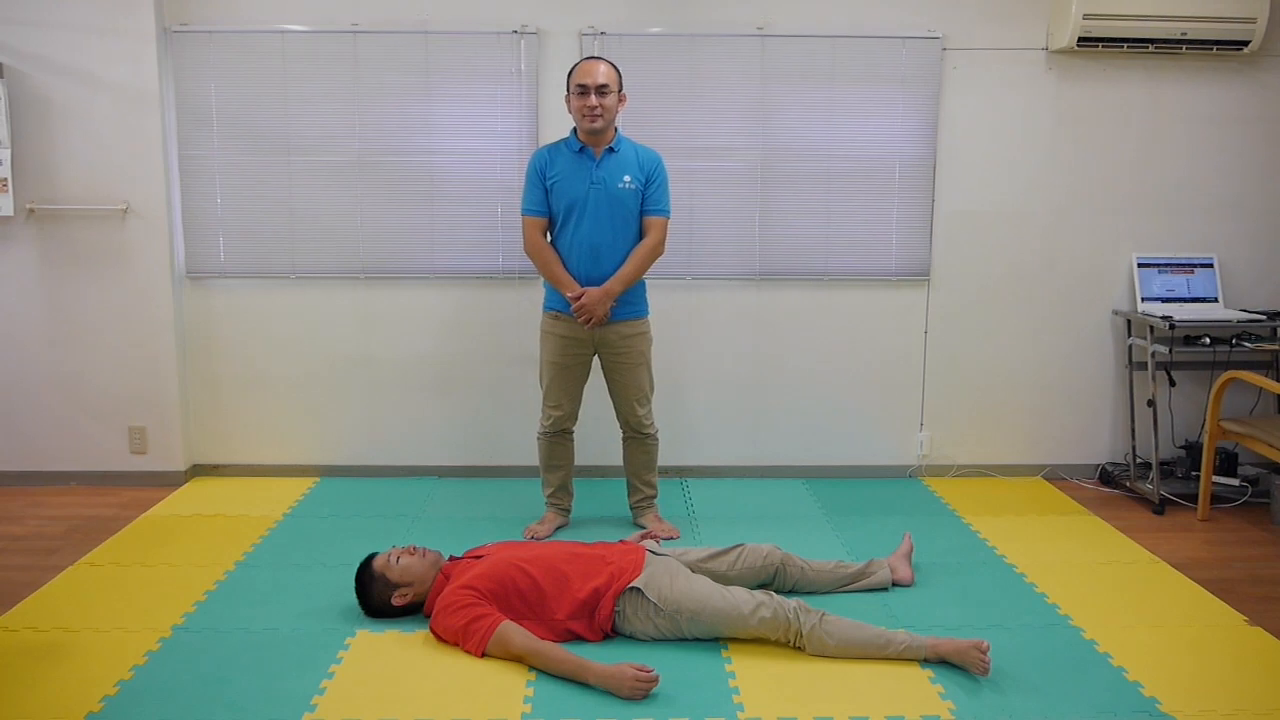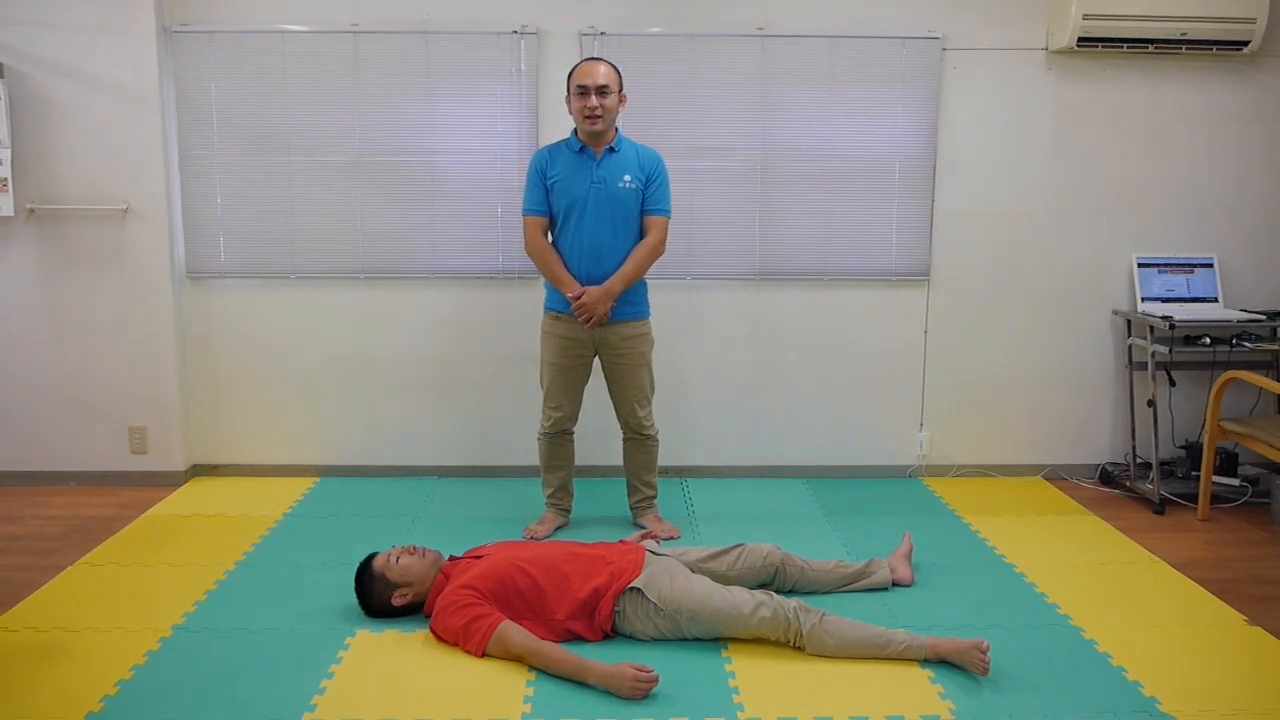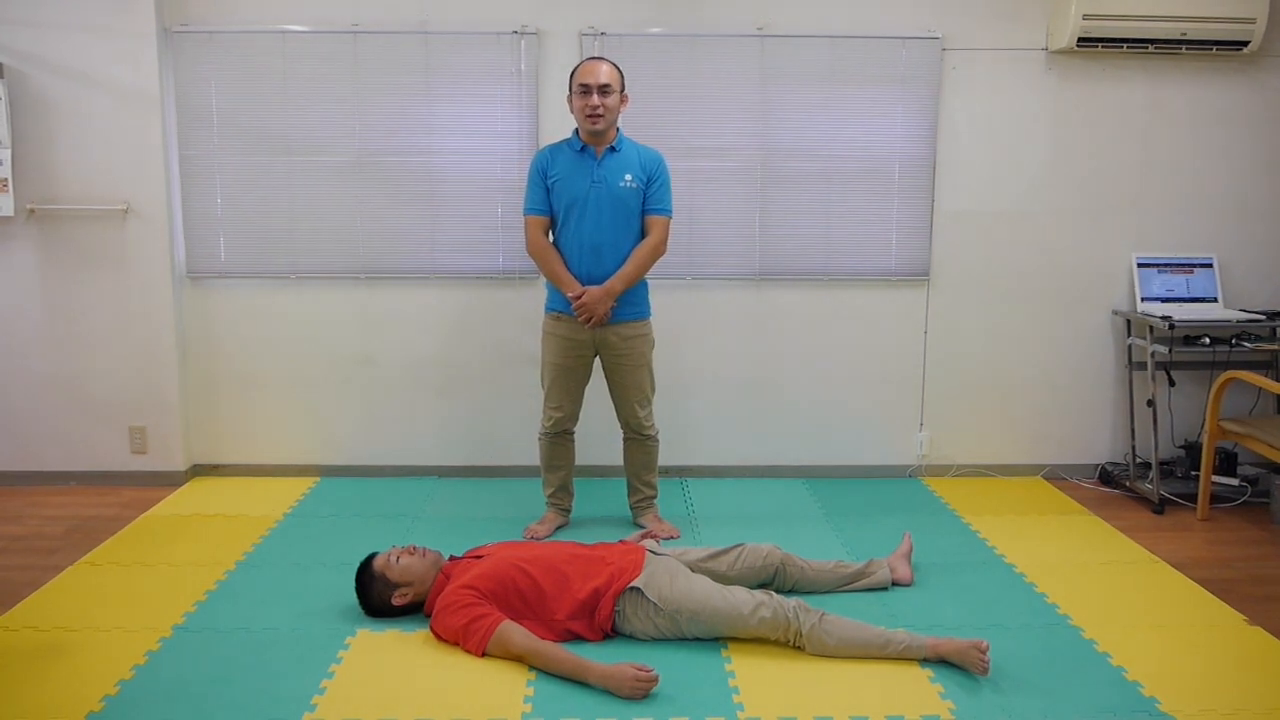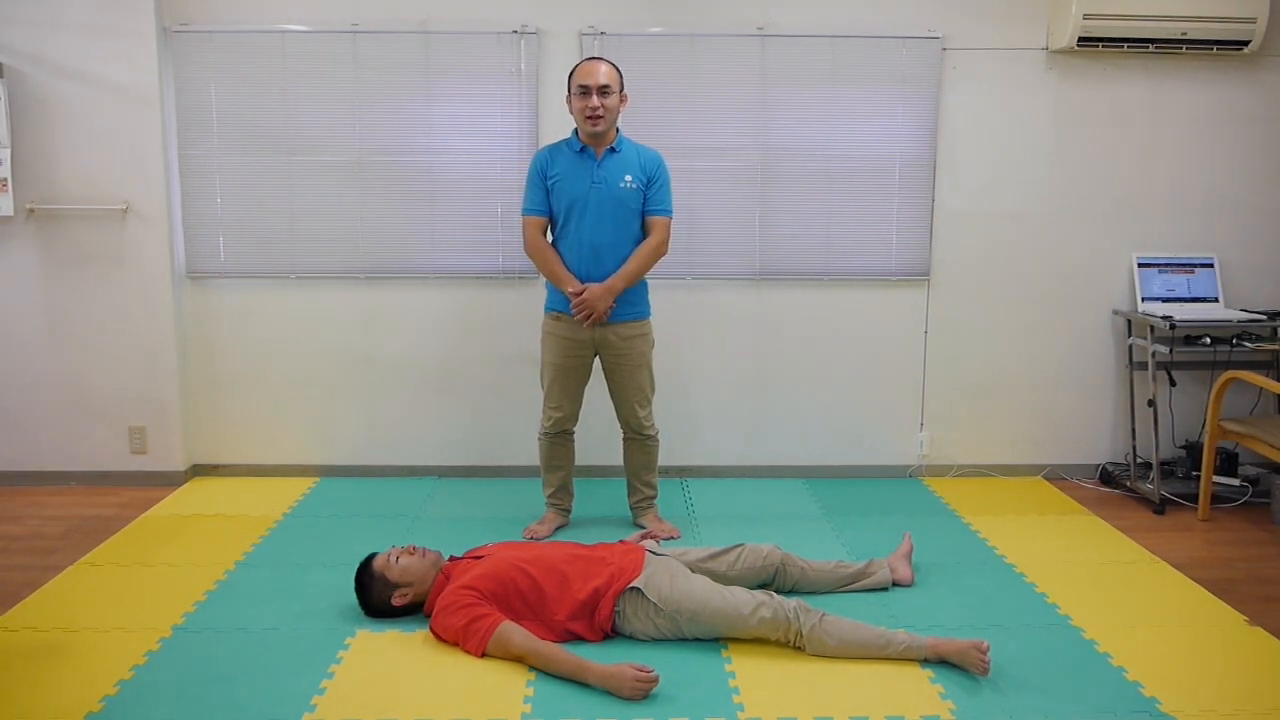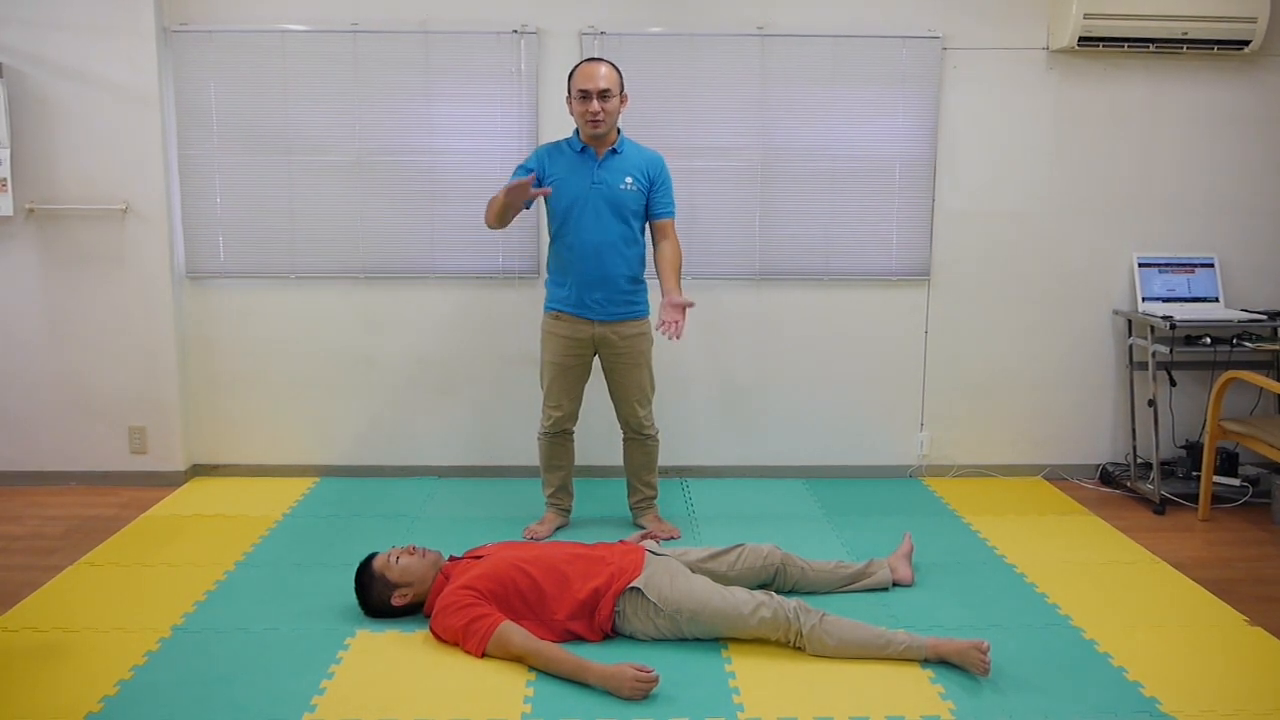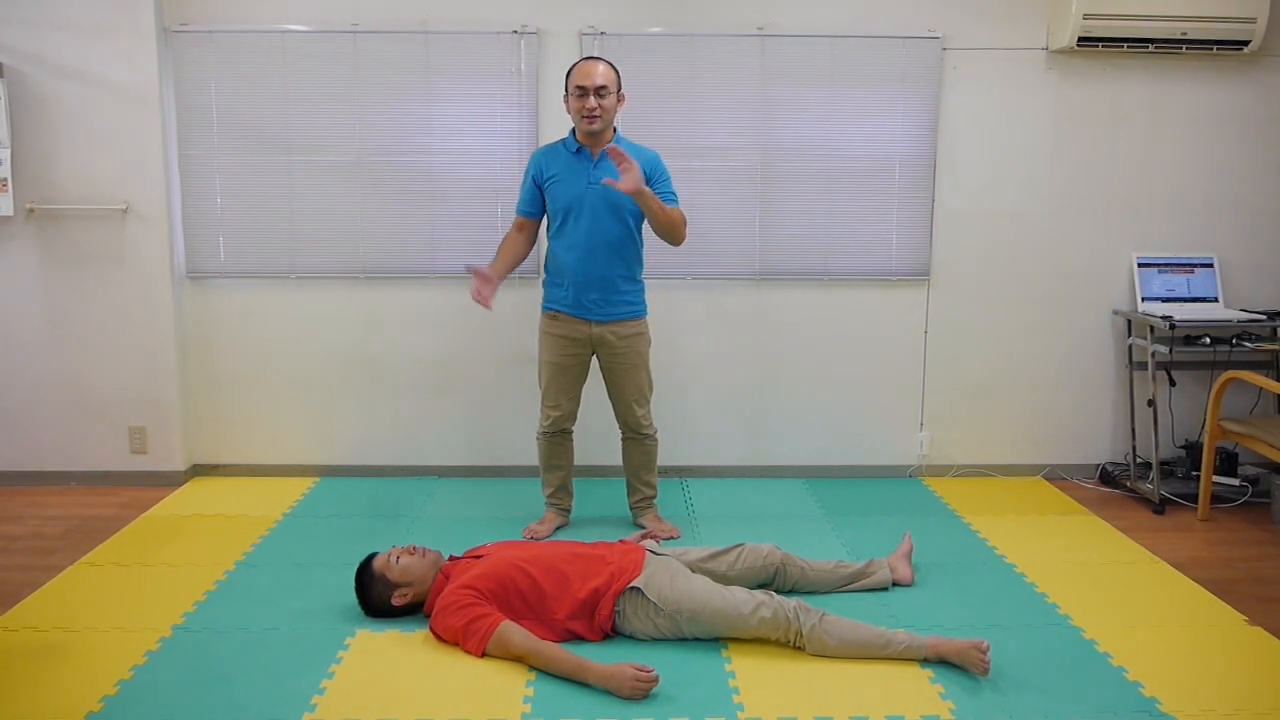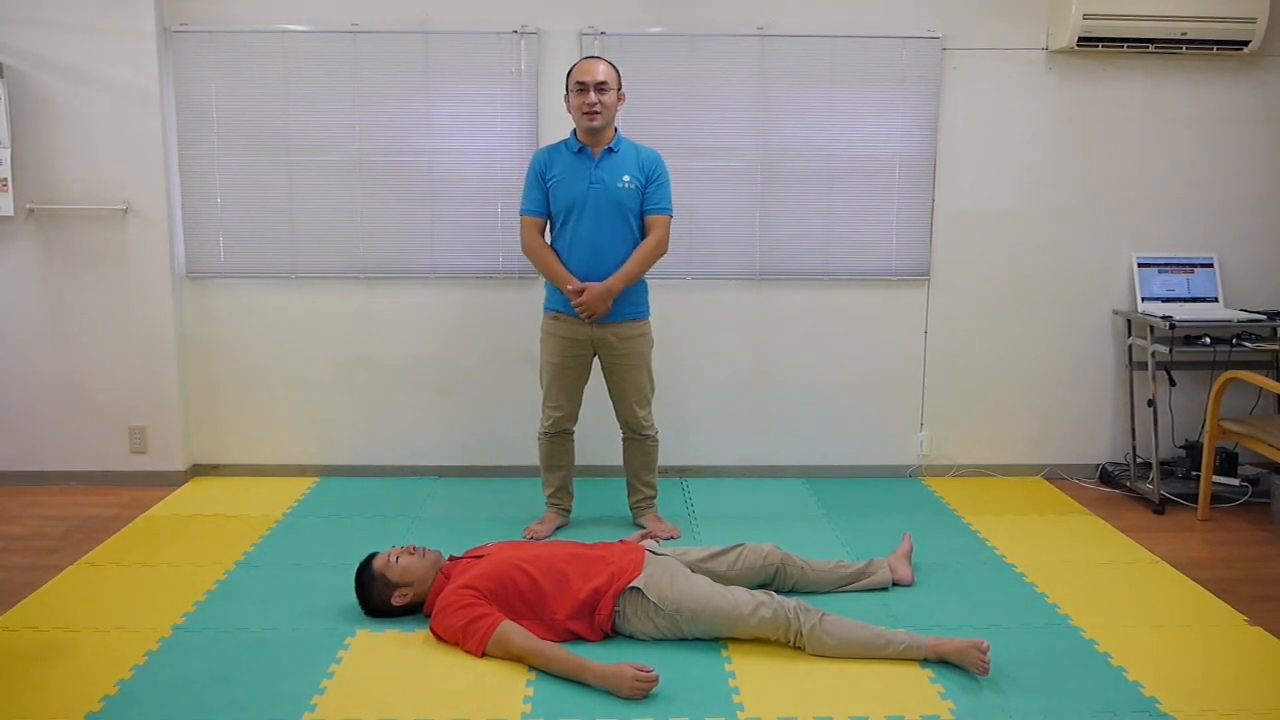
dt=0.7s
person 1, frame 1
left shoulder: (471, 560)
right shoulder: (453, 610)
right elbow: (524, 647)
left wrist: (621, 544)
right wrist: (601, 674)
left hip: (636, 560)
right hip: (632, 598)
left knee: (769, 560)
right knee: (784, 617)
left ankle: (887, 569)
right ankle: (935, 646)
person 1, frame 2
left shoulder: (471, 561)
right shoulder: (453, 609)
right elbow: (525, 647)
left wrist: (618, 545)
right wrist: (601, 676)
left hip: (636, 561)
right hip: (633, 599)
left knee: (768, 560)
right knee: (784, 617)
left ankle: (886, 570)
right ankle: (935, 647)
person 1, frame 3
left shoulder: (471, 559)
right shoulder: (453, 610)
right elbow: (523, 647)
left wrist: (617, 544)
right wrist: (601, 675)
left hip: (635, 560)
right hip: (633, 598)
left knee: (769, 560)
right knee: (784, 618)
left ankle: (886, 569)
right ankle: (934, 647)
person 1, frame 4
left shoulder: (469, 562)
right shoulder: (453, 609)
right elbow: (524, 646)
left wrist: (619, 545)
right wrist: (601, 676)
left hip: (636, 560)
right hip: (633, 600)
left knee: (768, 559)
right knee: (785, 617)
left ankle: (886, 570)
right ankle: (935, 646)
person 1, frame 5
left shoulder: (469, 560)
right shoulder: (453, 610)
right elbow: (523, 646)
left wrist: (621, 543)
right wrist: (601, 675)
left hip: (636, 560)
right hip: (633, 599)
left knee: (770, 560)
right knee: (785, 617)
left ankle: (887, 569)
right ankle: (934, 646)
person 1, frame 6
left shoulder: (469, 561)
right shoulder: (453, 609)
right elbow: (524, 646)
left wrist: (620, 544)
right wrist: (602, 676)
left hip: (637, 560)
right hip: (632, 600)
left knee: (767, 560)
right knee: (785, 618)
left ankle: (885, 570)
right ankle: (935, 647)
person 1, frame 7
left shoulder: (470, 559)
right shoulder: (453, 610)
right elbow: (523, 646)
left wrist: (621, 543)
right wrist: (601, 675)
left hip: (637, 559)
right hip: (633, 601)
left knee: (768, 560)
right knee: (785, 618)
left ankle: (886, 569)
right ankle: (935, 647)
person 2, frame 1
left shoulder: (647, 163)
right shoulder: (545, 161)
left elbow: (654, 240)
right elbow: (534, 239)
left wrist: (605, 294)
right wrist: (575, 295)
left hip: (628, 317)
right hip: (562, 317)
left knee: (638, 422)
right knee: (555, 421)
left ankle: (645, 507)
right ankle: (556, 507)
person 2, frame 2
left shoulder: (648, 163)
right shoulder: (546, 162)
left elbow: (655, 239)
right elbow: (535, 240)
left wrist: (606, 293)
right wrist: (576, 295)
left hip: (629, 317)
right hip: (562, 317)
left knee: (639, 423)
right knee: (556, 422)
left ankle: (645, 508)
right ankle: (556, 507)
person 2, frame 3
left shoulder: (649, 163)
right shoulder: (547, 162)
left elbow: (656, 239)
right elbow: (536, 239)
left wrist: (606, 293)
right wrist: (577, 294)
left hip: (630, 318)
right hip: (563, 317)
left knee: (639, 423)
right knee: (557, 423)
left ankle: (645, 508)
right ankle: (557, 507)
person 2, frame 4
left shoulder: (648, 163)
right shoulder: (547, 162)
left elbow: (658, 239)
right elbow: (534, 238)
left wrist: (607, 290)
right wrist: (575, 291)
left hip: (629, 317)
right hip: (563, 316)
left knee: (639, 423)
right knee: (556, 422)
left ankle: (645, 507)
right ankle: (557, 508)
person 2, frame 5
left shoulder: (650, 164)
right shoulder: (546, 159)
left elbow: (665, 236)
right elbow: (493, 220)
left wrist: (671, 293)
right wrist: (510, 196)
left hip: (629, 318)
right hip: (564, 316)
left knee: (639, 424)
right knee: (556, 422)
left ankle: (646, 508)
right ankle: (556, 508)
person 2, frame 6
left shoulder: (645, 162)
right shoulder: (544, 162)
left elbow: (676, 235)
right elbow: (523, 231)
left wrist: (640, 194)
right wrist: (495, 272)
left hip: (625, 317)
right hip: (560, 316)
left knee: (638, 422)
right knee: (554, 422)
left ankle: (645, 507)
right ankle: (556, 507)
person 2, frame 7
left shoulder: (647, 162)
right shoulder: (546, 162)
left elbow: (657, 240)
right elbow: (532, 239)
left wrist: (607, 290)
right wrist: (574, 289)
left hip: (628, 317)
right hip: (563, 316)
left knee: (638, 423)
right knee: (556, 422)
left ankle: (645, 508)
right ankle: (556, 508)
